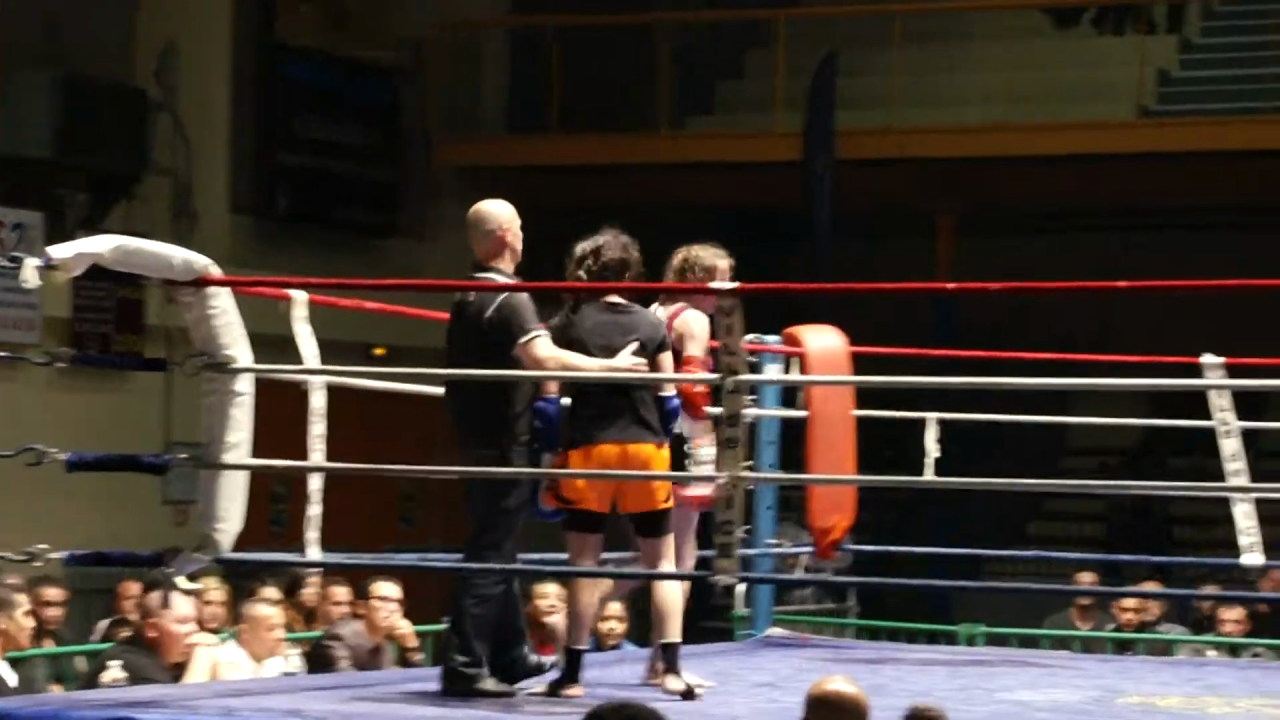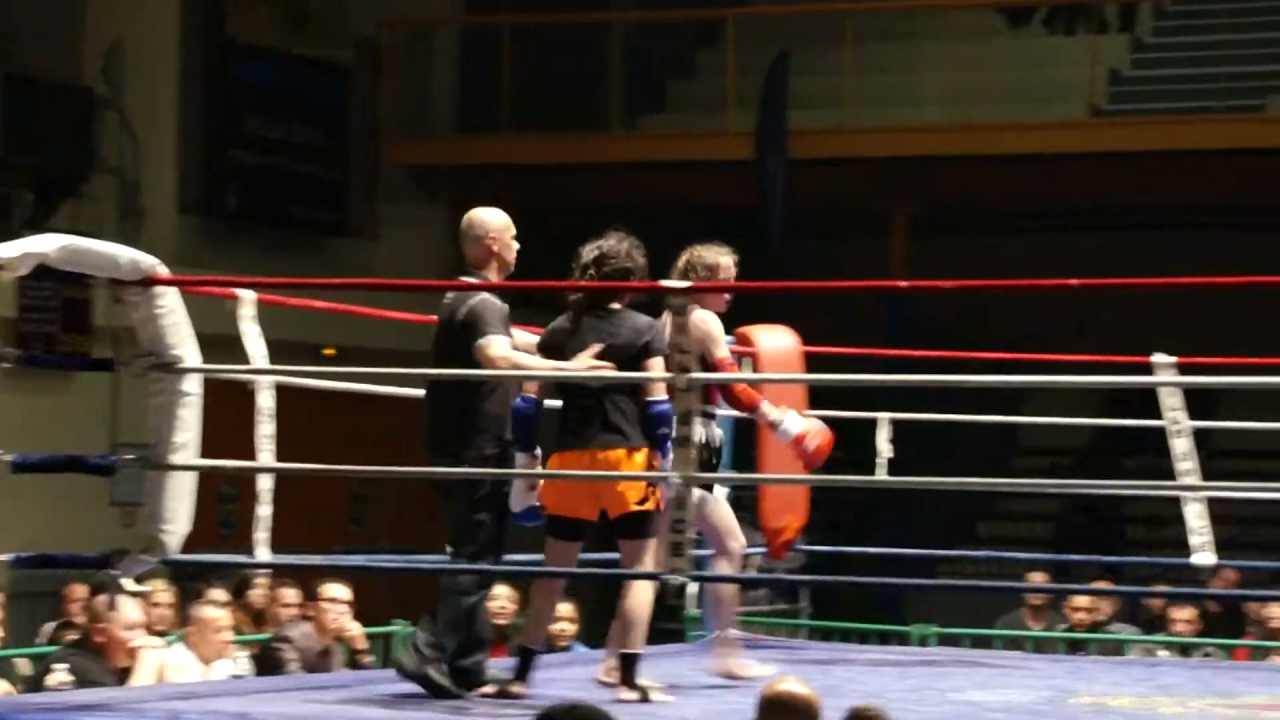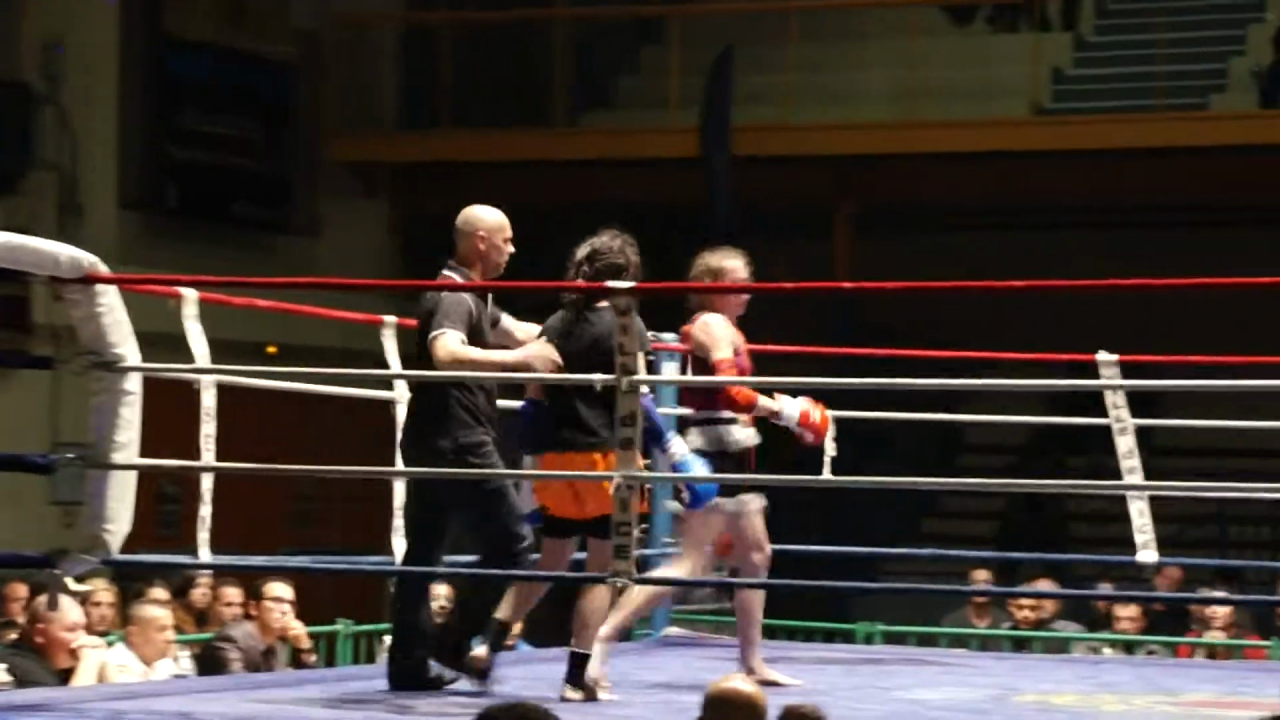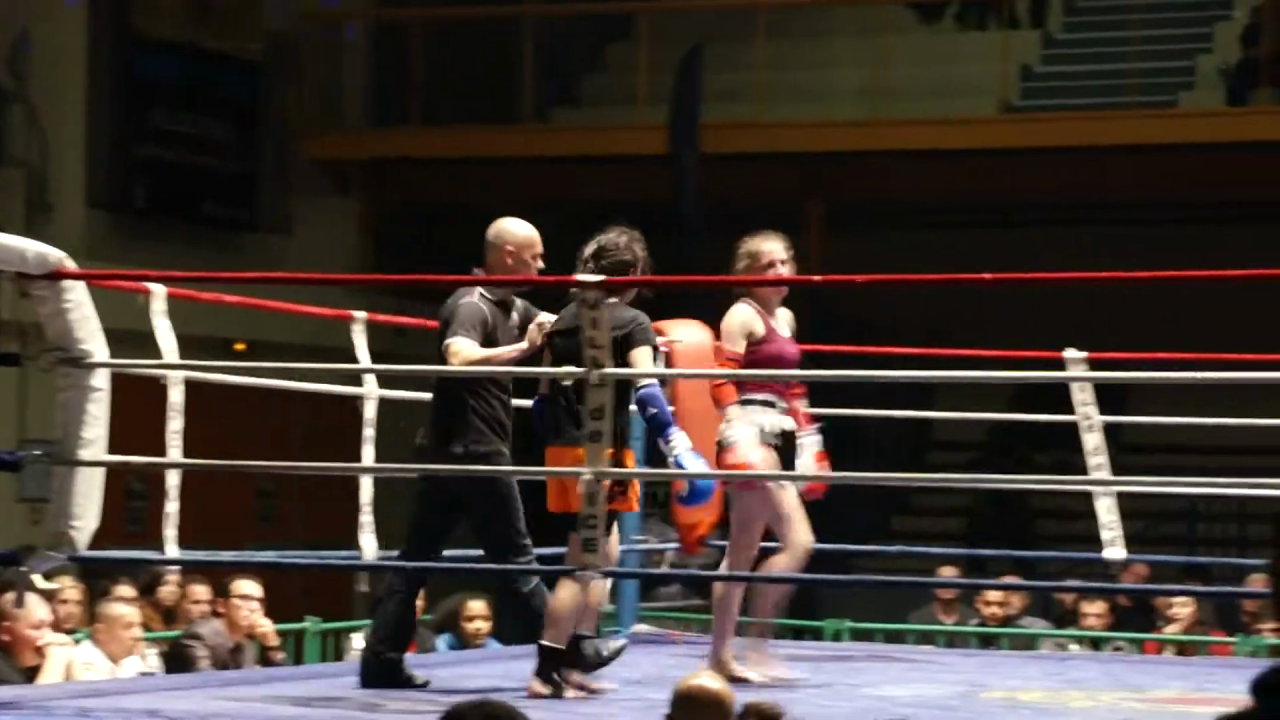
dt=0.2s
person 1, frame 1
left shoulder: (468, 297)
right shoulder: (508, 298)
right elbow: (545, 358)
right wrist: (613, 365)
left hip: (475, 441)
right hip: (499, 445)
left knee: (494, 550)
right knee: (490, 555)
left ankle: (510, 656)
right ankle: (465, 667)
person 1, frame 2
left shoulder: (460, 299)
right shoulder: (483, 304)
left elbow: (517, 342)
right elbow: (499, 358)
left wrist: (564, 352)
right wrist: (568, 367)
left hip: (454, 447)
right hip: (477, 451)
left knee: (474, 553)
right knee: (476, 558)
left ankle: (466, 663)
right ankle: (426, 651)
person 1, frame 3
left shoulder: (475, 298)
right shoulder: (454, 298)
left elbow: (523, 333)
right elbow: (446, 354)
right wrist: (518, 359)
left hip: (431, 444)
right hip: (459, 443)
left knee: (423, 552)
right knee: (512, 542)
left ankle: (410, 663)
right ankle: (453, 642)
person 1, frame 4
left shoulder: (511, 304)
right shoulder: (470, 306)
right elbow: (458, 359)
right wrist: (523, 349)
left hip: (449, 451)
right hip: (475, 451)
left knee: (418, 557)
right knee: (513, 556)
left ankle: (381, 660)
person 2, frame 1
left shoulder: (566, 324)
right shoulder: (653, 324)
left elbow: (548, 401)
right elbow: (669, 400)
right wrist: (659, 439)
left hip: (589, 452)
right hip: (646, 451)
left knee: (585, 565)
right knee: (661, 561)
left ankle: (572, 673)
right ankle: (672, 668)
person 2, frame 2
left shoulder: (560, 329)
right shoulder: (646, 330)
left elbow: (529, 402)
right elbow: (657, 406)
left wrist: (526, 460)
right wrist: (664, 456)
left hip: (572, 458)
right hip: (628, 458)
left knee: (555, 570)
right knee: (640, 568)
left ankle: (520, 673)
right ankle: (628, 678)
person 2, frame 3
left shoulder: (554, 325)
right shoulder: (623, 326)
left elbow: (533, 404)
left wrist: (533, 460)
left hip: (557, 459)
right hip: (604, 457)
left knee: (549, 564)
right knee: (603, 569)
left ankle: (488, 644)
right ankle: (577, 678)
person 2, frame 4
left shoulder: (563, 321)
right shoulder: (632, 323)
left elbow: (543, 398)
right elbow: (647, 392)
right wrist: (679, 447)
left hip: (561, 451)
right hip: (599, 453)
left knee: (601, 556)
right knee: (584, 564)
left ankle: (569, 662)
right ankle: (547, 672)
person 3, frame 1
left shoulder: (656, 315)
right shoulder: (694, 321)
right elbow: (693, 388)
right wrist: (702, 455)
right hip: (673, 438)
right knee: (681, 555)
right ankle: (660, 662)
person 3, frame 2
left shoulder: (673, 319)
right shoulder: (703, 320)
right elbow: (733, 387)
right wrist: (785, 424)
left hip: (689, 443)
right hip: (690, 443)
left knee: (729, 547)
left ankle: (726, 654)
right ankle: (613, 659)
person 3, frame 3
left shoulder: (712, 328)
right shoulder: (715, 326)
right elbow: (728, 392)
right wrist: (783, 409)
left hip: (730, 450)
right hip: (719, 449)
left knee: (757, 556)
right knee: (691, 565)
left ankle: (750, 662)
right ankle: (602, 635)
person 3, frame 4
left shoulder: (785, 317)
right shoulder: (743, 314)
right elbow: (723, 380)
left wrist: (809, 442)
right wrist: (742, 437)
left hip: (774, 437)
right hip: (752, 433)
left knee: (742, 551)
right knee: (797, 541)
left ankle: (720, 657)
right ankle: (755, 643)
